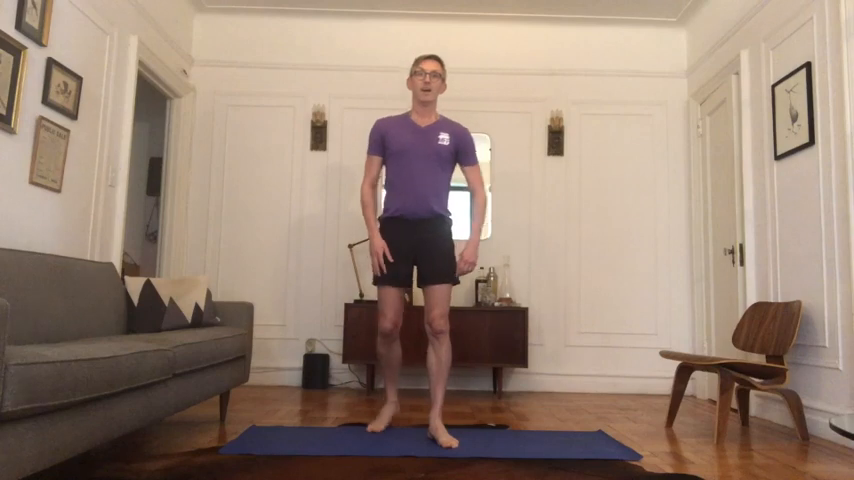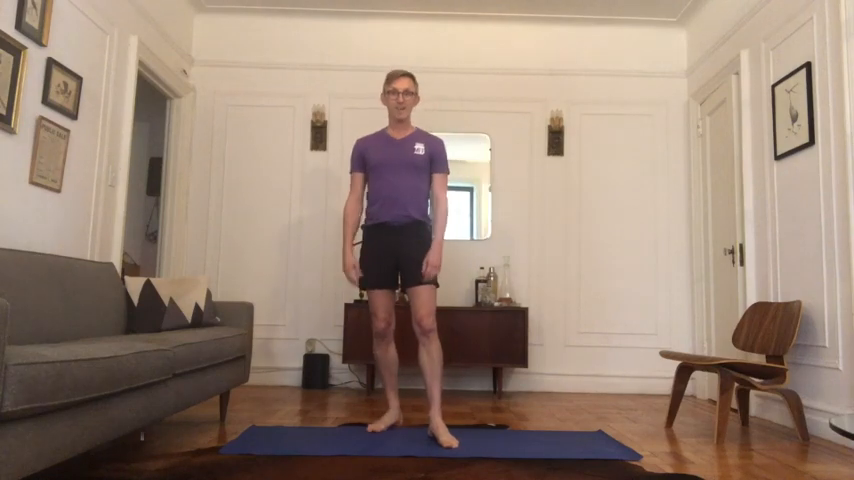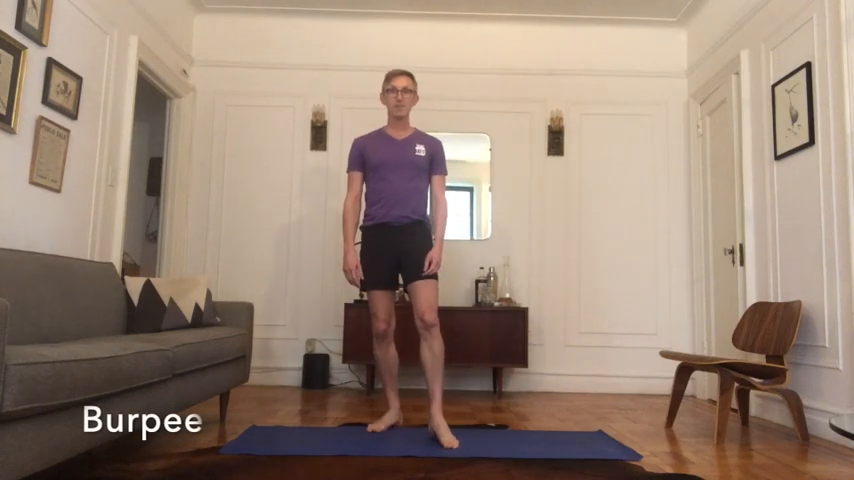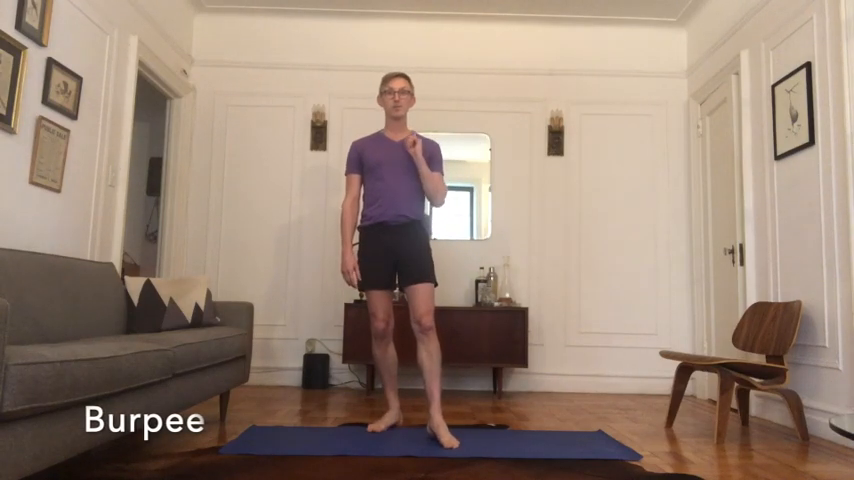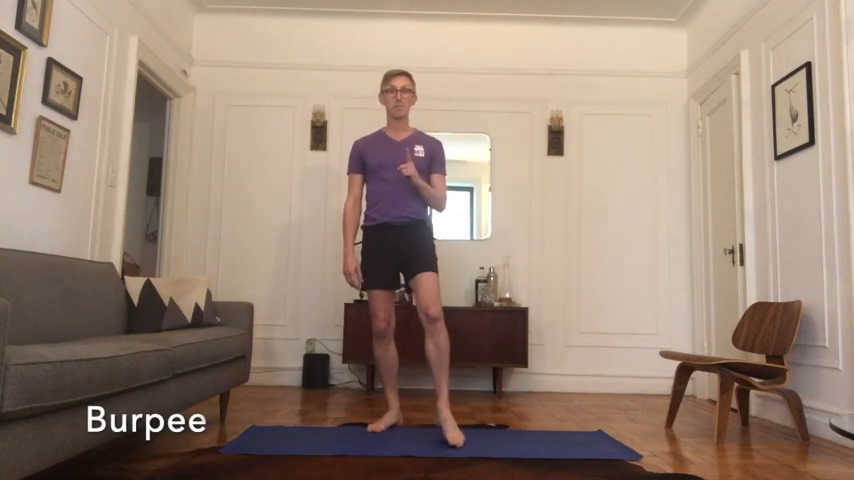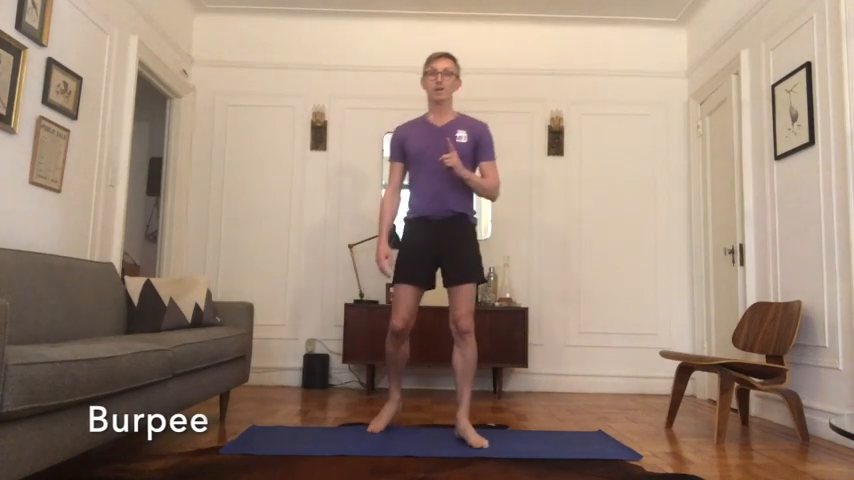
dt=0.7s
person 1, frame 1
left shoulder: (457, 133)
right shoulder: (385, 128)
left elbow: (478, 192)
right elbow: (369, 185)
left wrist: (473, 242)
right wrist: (374, 235)
left hip: (436, 232)
right hip: (394, 230)
left knee: (437, 326)
right knee: (387, 326)
left ankle: (436, 419)
right ankle: (391, 400)
person 1, frame 2
left shoulder: (432, 145)
right shoulder: (365, 145)
left elbow: (440, 199)
right elbow: (354, 200)
left wrist: (436, 246)
right wrist: (347, 249)
left hip: (417, 236)
right hip: (376, 238)
left knee: (426, 326)
right knee: (382, 328)
left ankle: (435, 416)
right ankle: (393, 408)
person 1, frame 3
left shoulder: (431, 146)
right shoulder: (364, 144)
left elbow: (438, 199)
right elbow: (353, 199)
left wrist: (438, 245)
right wrist: (349, 249)
left hip: (416, 235)
right hip: (376, 237)
left knee: (428, 321)
right knee: (382, 329)
left ankle: (436, 414)
right ankle: (393, 408)
person 1, frame 4
left shoulder: (428, 147)
right shoulder: (361, 147)
left elbow: (438, 198)
right elbow: (351, 201)
left wrist: (418, 158)
right wrist: (346, 250)
left hip: (412, 235)
right hip: (374, 238)
left knee: (424, 324)
right knee: (381, 328)
left ankle: (435, 416)
right ankle: (393, 408)
person 1, frame 5
left shoulder: (431, 145)
right shoulder: (363, 146)
left elbow: (439, 201)
right elbow: (353, 201)
left wrist: (416, 179)
right wrist: (348, 251)
left hip: (416, 235)
right hip: (377, 238)
left knee: (432, 315)
right knee: (382, 327)
left ankle: (443, 408)
right ankle: (393, 408)
person 1, frame 6
left shoulder: (476, 130)
right shoulder: (405, 133)
left elbow: (493, 190)
right elbow: (392, 190)
left wrist: (462, 170)
right wrist: (382, 238)
left hip: (459, 230)
right hip: (417, 231)
left knee: (463, 327)
right knee: (399, 325)
left ankle: (462, 419)
right ankle: (393, 398)
